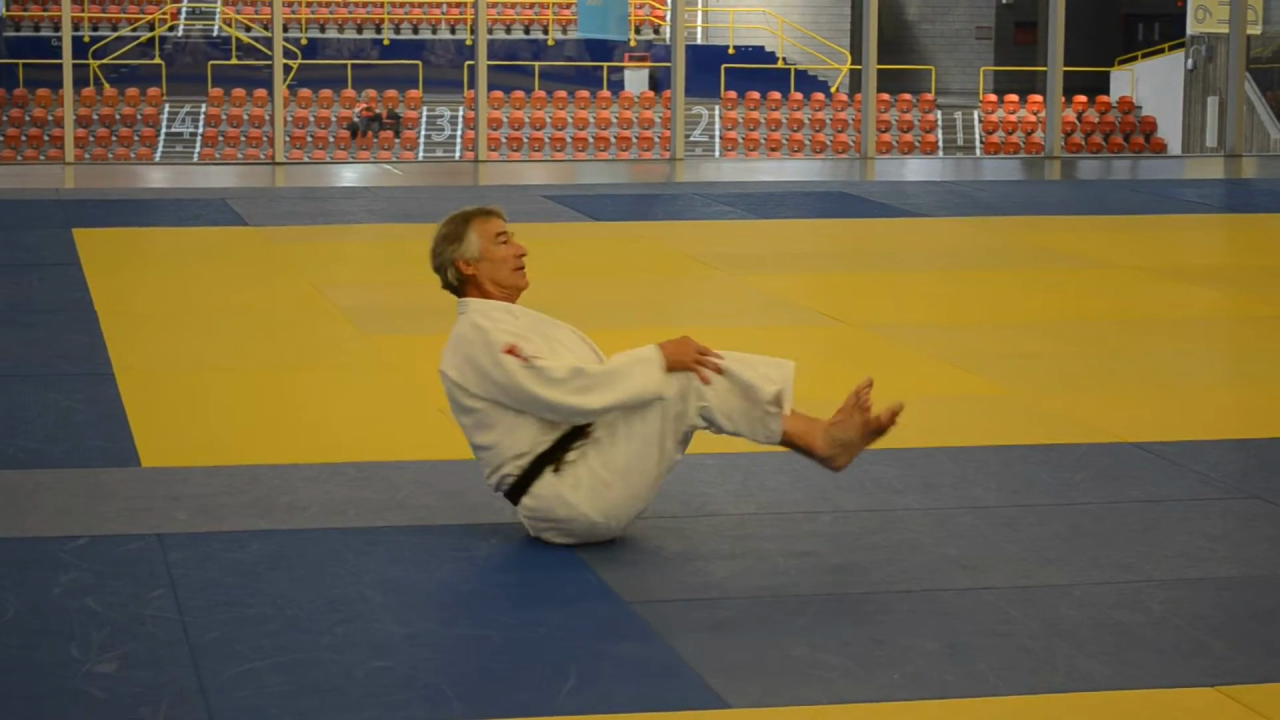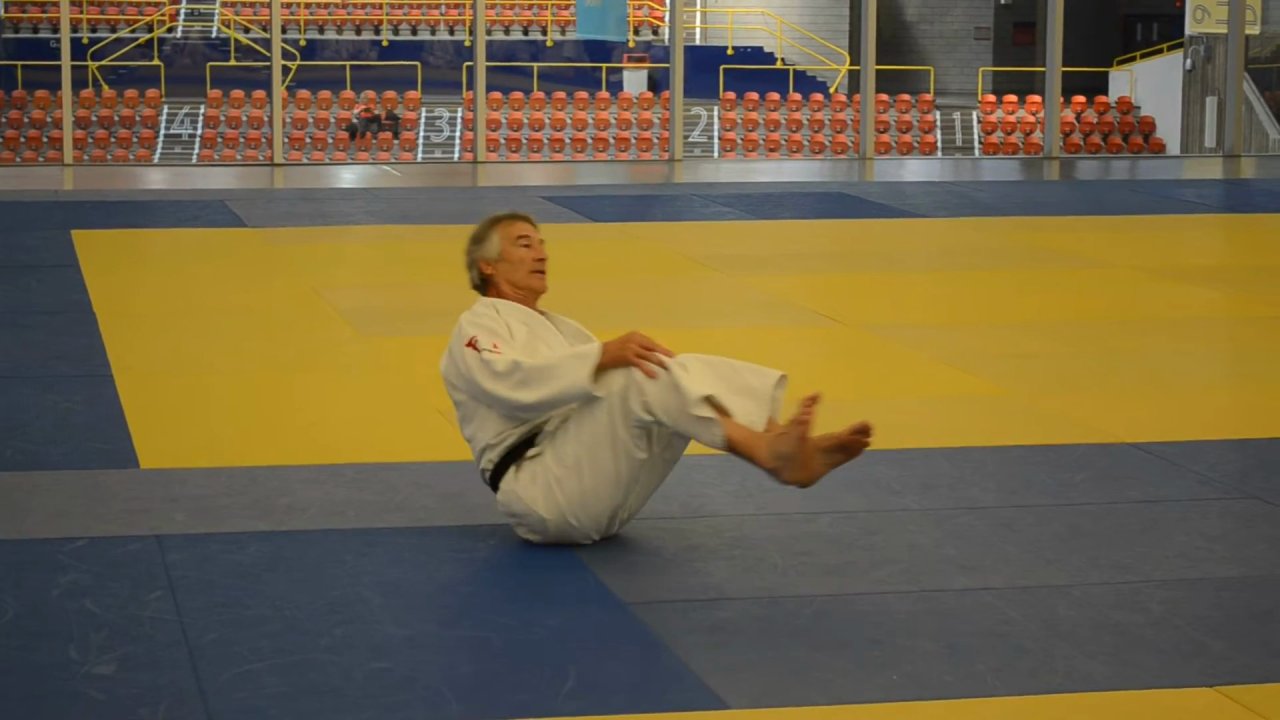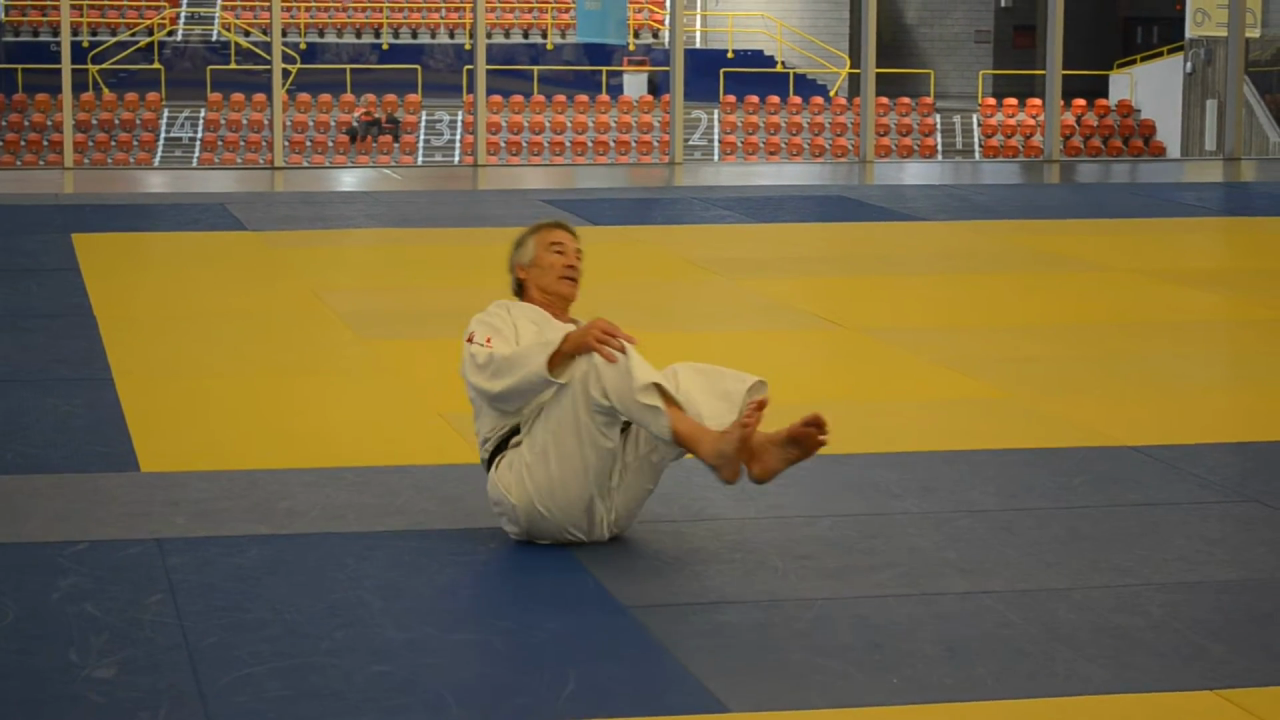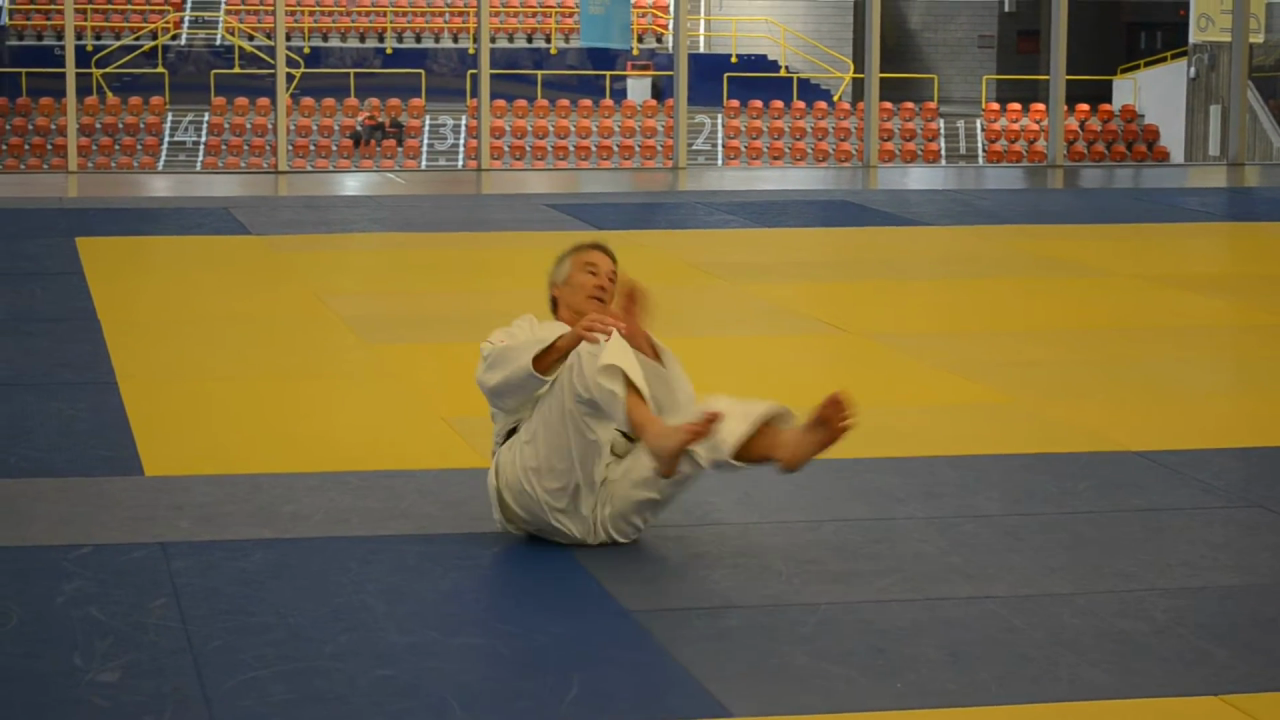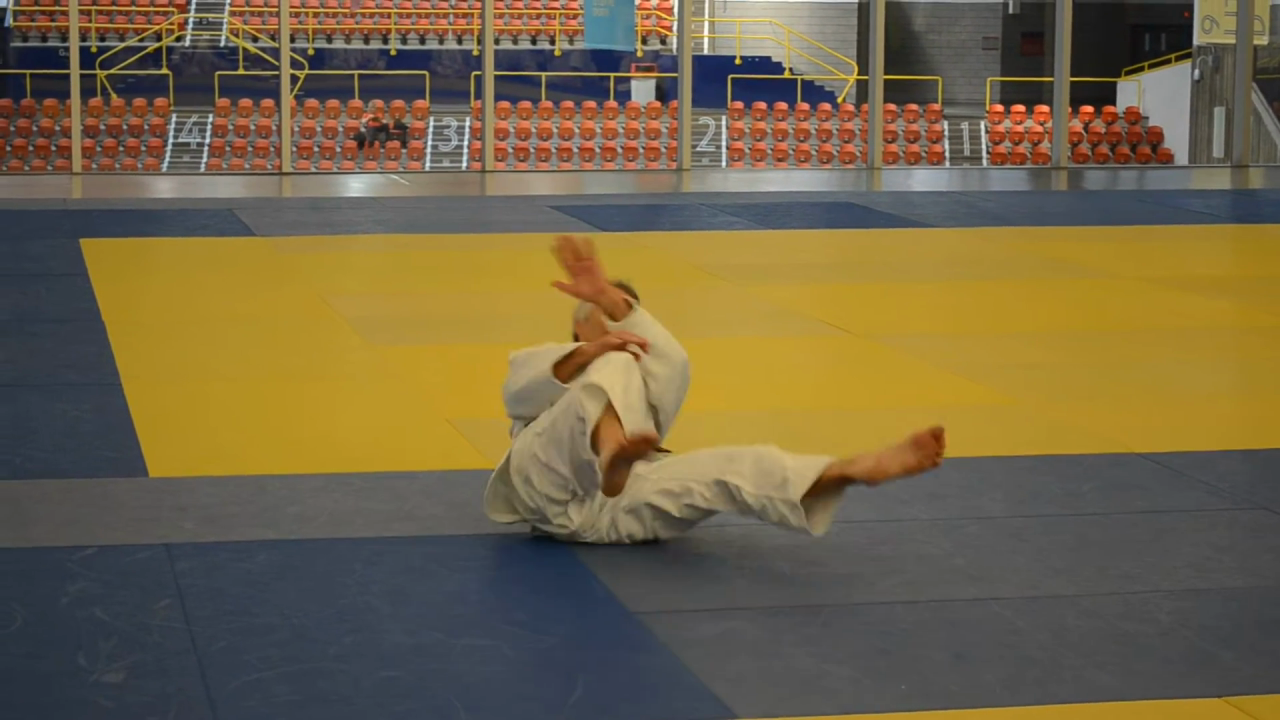
dt=0.2s
person 1, frame 1
left shoulder: (516, 325)
right shoulder: (483, 332)
left elbow: (595, 391)
right elbow: (572, 393)
right wrist: (658, 358)
left hip: (581, 494)
right hip: (572, 496)
left knee: (697, 372)
right knee: (688, 379)
left ankle: (820, 436)
right ankle: (823, 443)
person 1, frame 2
left shoulder: (557, 330)
right shoulder: (480, 325)
right elbow: (517, 387)
right wrist: (605, 356)
left hip: (606, 495)
right hip: (551, 496)
left knee: (687, 373)
right knee: (640, 371)
left ankle: (785, 449)
right ankle: (768, 453)
person 1, frame 3
left shoulder: (600, 339)
right shoulder: (501, 319)
left elbow: (643, 412)
right elbow: (496, 379)
right wrist: (570, 346)
right hip: (540, 492)
left knee: (683, 382)
right knee: (608, 359)
left ankle: (756, 451)
right ankle: (710, 447)
person 1, frame 4
left shoulder: (626, 350)
right shoulder: (525, 333)
left elbow: (675, 410)
right elbow: (500, 378)
left wrist: (641, 341)
right wrist: (566, 341)
left hip: (605, 507)
right hip: (541, 490)
left knee: (710, 414)
right knee: (601, 351)
left ankle: (783, 446)
right ankle: (660, 443)
person 1, frame 5
left shoulder: (643, 419)
left elbow: (671, 366)
right elbow: (521, 386)
left wrist: (610, 301)
right wrist: (597, 350)
left hip: (609, 508)
right hip: (548, 484)
left knee: (739, 468)
right knee: (614, 371)
left ankle: (859, 469)
right ankle: (613, 452)
